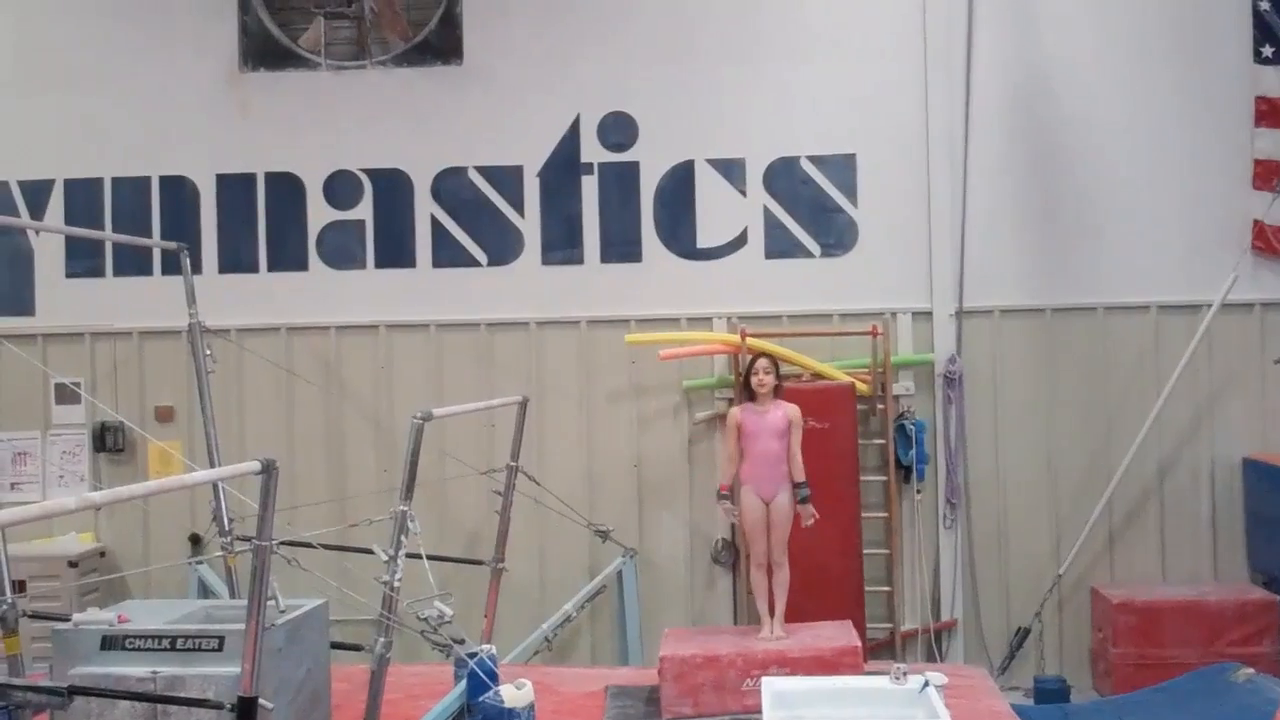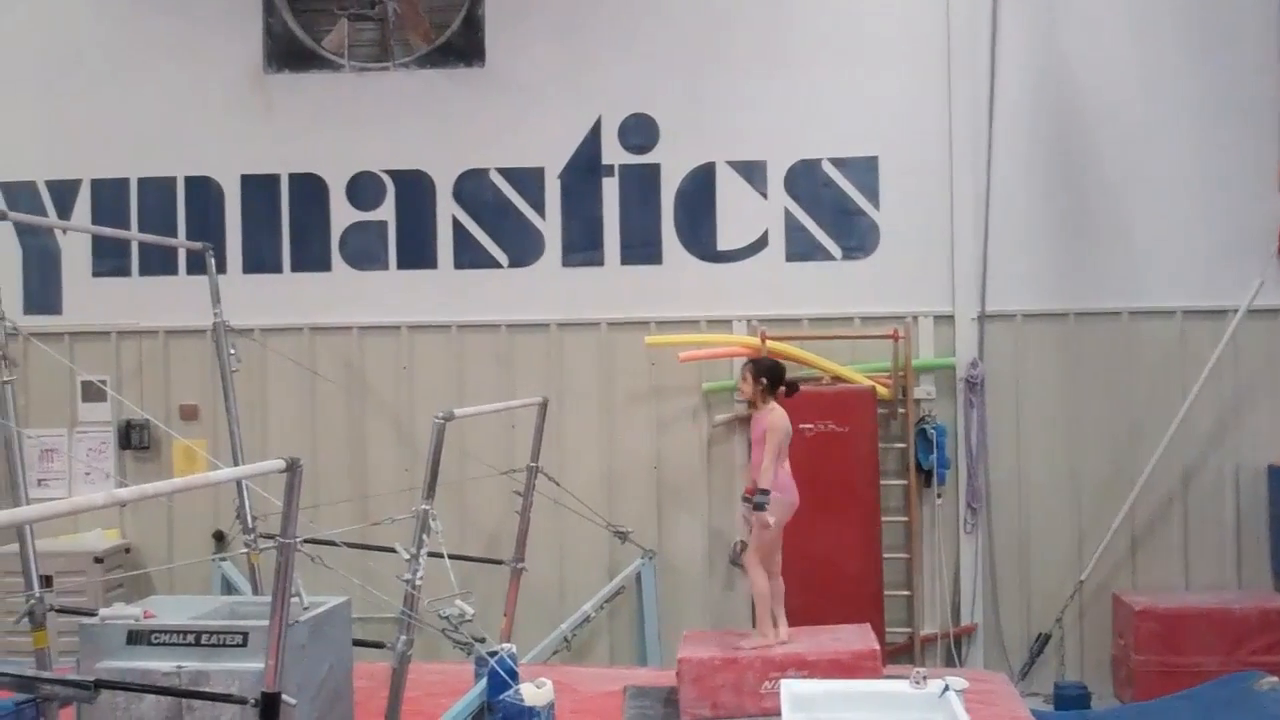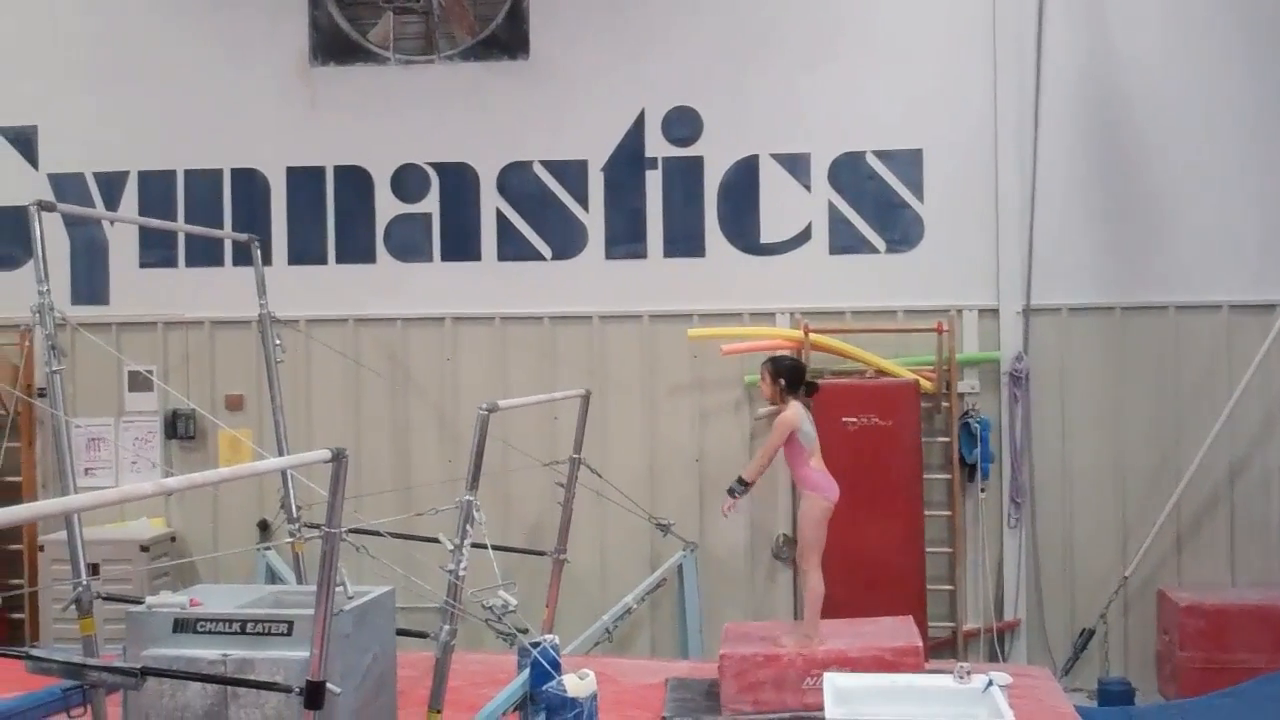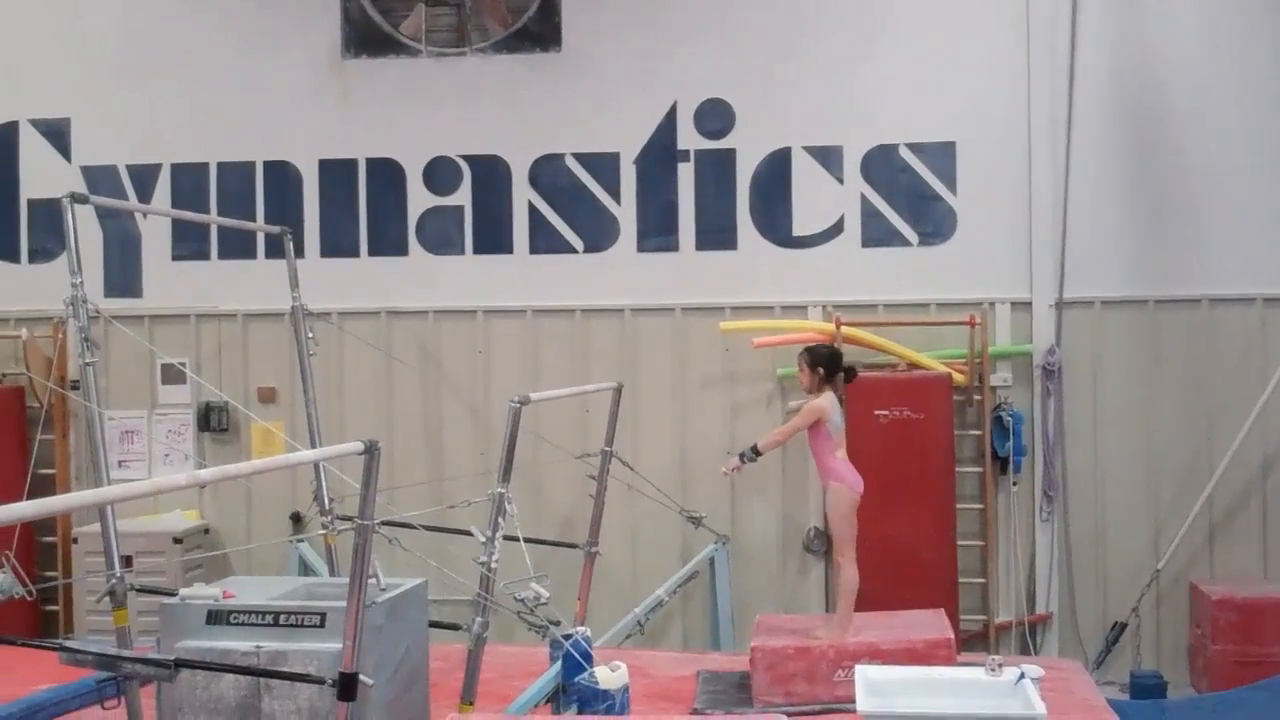
dt=0.7s
person 1, frame 1
left shoulder: (790, 412)
right shoulder: (737, 414)
left elbow: (795, 456)
right elbow: (732, 458)
left wrist: (803, 496)
right wrist: (724, 494)
left hip: (780, 489)
right hip: (750, 489)
left knee: (778, 557)
right knee: (757, 558)
left ankle: (778, 620)
right ankle: (765, 622)
person 1, frame 2
left shoulder: (775, 416)
right shoulder: (758, 415)
left elbow: (769, 463)
left wrist: (762, 504)
right wrist: (749, 499)
left hip: (778, 495)
right hip: (766, 495)
left knee: (752, 561)
right knee: (770, 565)
left ankle: (765, 631)
right ankle: (780, 627)
person 1, frame 3
left shoulder: (788, 417)
right shoulder: (794, 411)
left elbow: (762, 459)
right elbow: (767, 458)
left wrist: (734, 492)
right wrist: (741, 490)
left hip: (816, 492)
right hip: (816, 490)
left knee: (810, 564)
right knee: (805, 562)
left ankle: (808, 634)
right ankle: (808, 629)
person 1, frame 4
left shoulder: (819, 404)
right shoulder: (826, 400)
left elbow: (781, 436)
right elbow: (785, 434)
left wrist: (743, 456)
right wrist: (748, 456)
left hip: (840, 483)
right hip: (839, 482)
left knee: (845, 556)
right knee: (840, 556)
left ankle: (843, 625)
right ankle: (841, 622)
